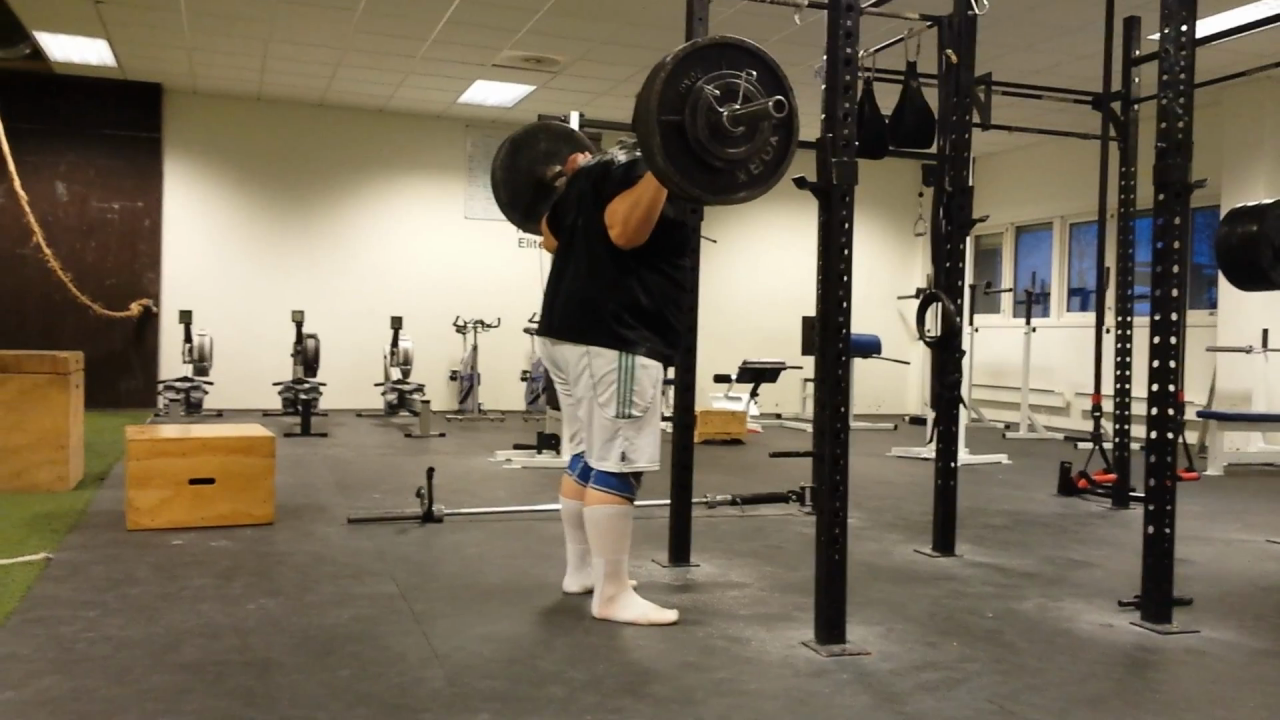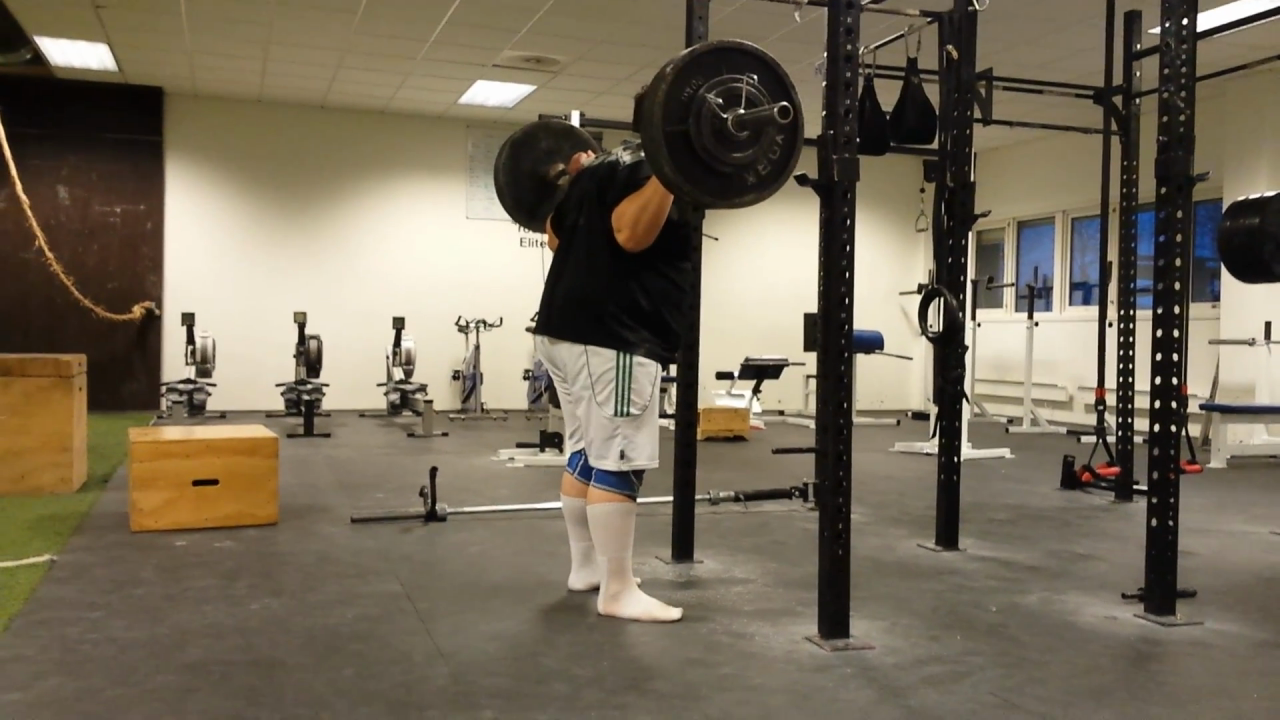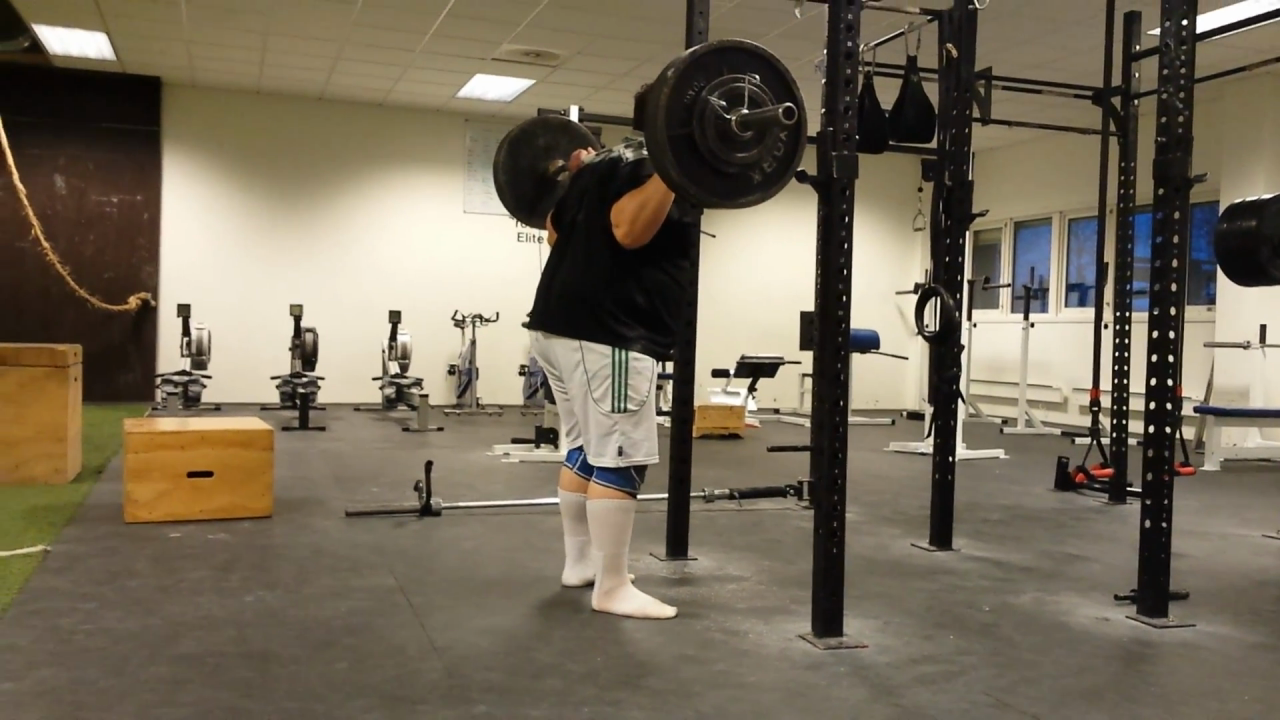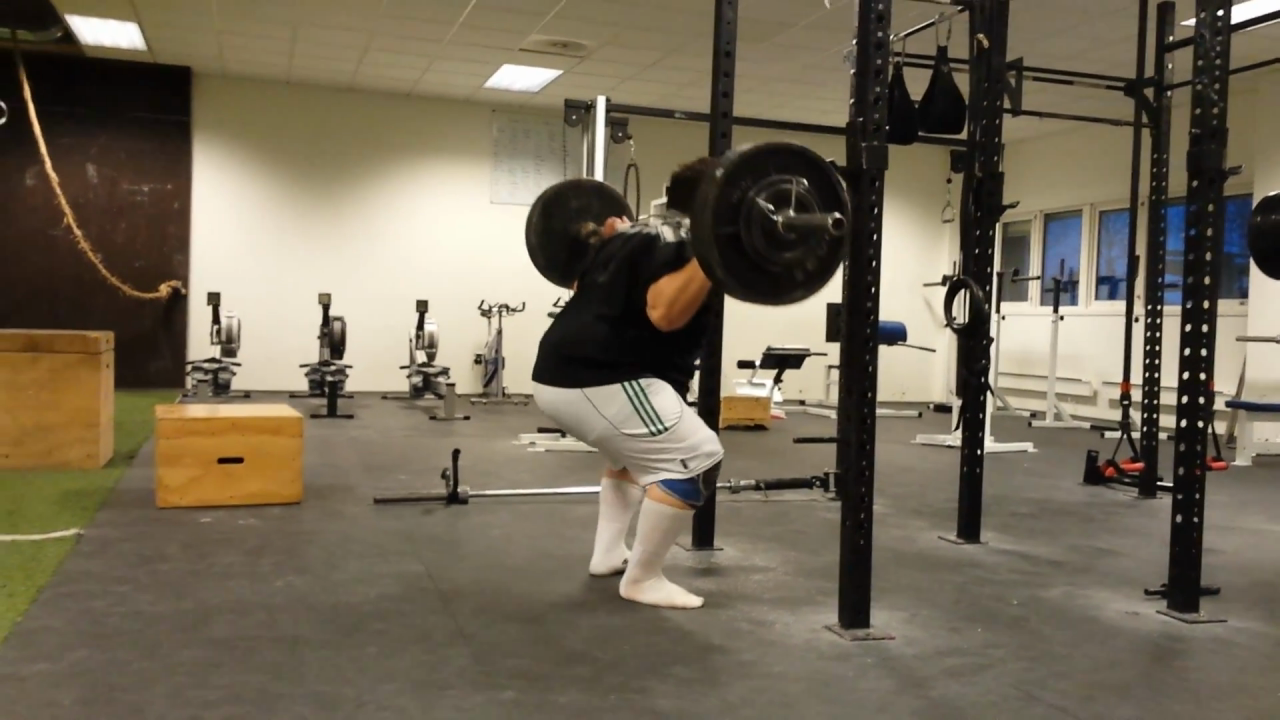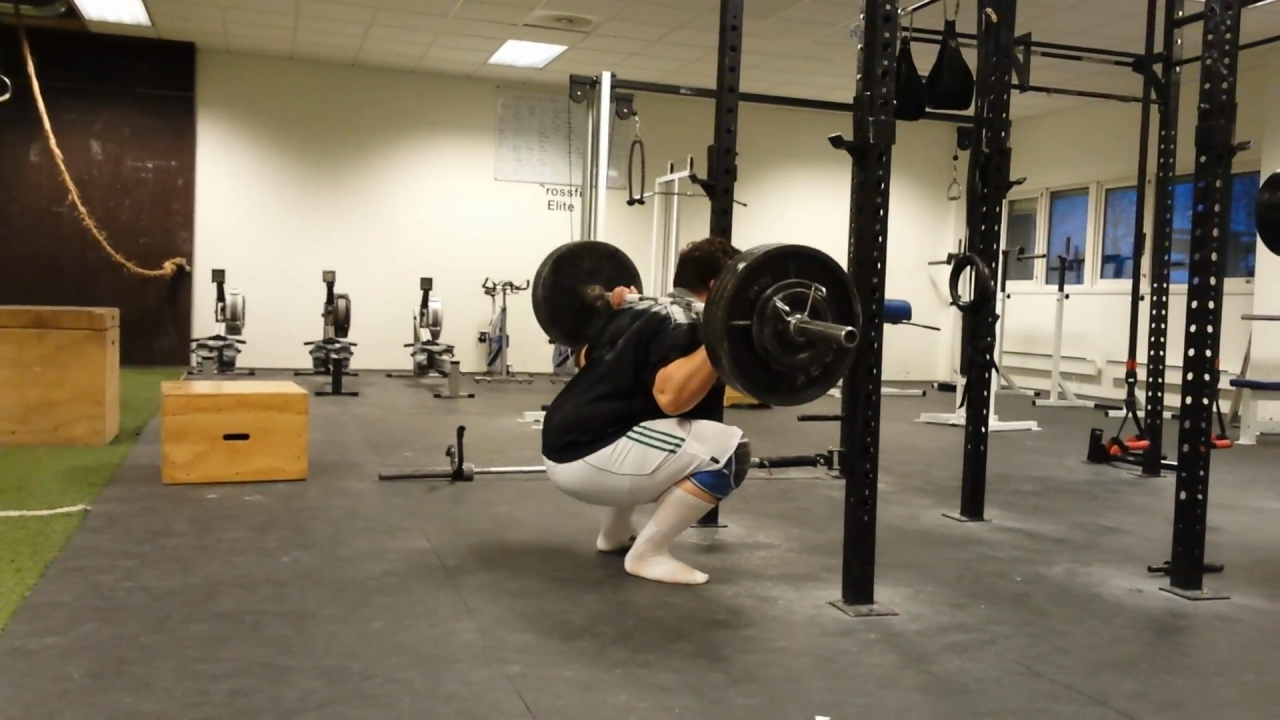
dt=1s
person 1, frame 1
left shoulder: (595, 169)
right shoulder: (638, 170)
left elbow: (552, 238)
right elbow: (624, 231)
left wrist: (572, 181)
left hip: (569, 332)
right hip: (611, 339)
left knee: (587, 457)
right knee: (616, 465)
left ankle: (582, 570)
right ankle: (612, 595)
person 1, frame 2
left shoulder: (599, 173)
right shoulder: (644, 174)
left elbow: (556, 238)
right elbow: (631, 233)
left wrist: (574, 182)
left hip: (566, 331)
right hip: (610, 339)
left knee: (587, 456)
right knee: (616, 463)
left ankle: (586, 567)
right ankle: (618, 591)
person 1, frame 3
left shoulder: (600, 169)
right shoulder: (647, 170)
left elbow: (556, 234)
right elbow: (629, 229)
left wrist: (573, 179)
left hip: (559, 327)
right hip: (605, 335)
left knee: (585, 452)
right knee: (619, 459)
left ankle: (580, 563)
right ankle: (612, 588)
person 1, frame 4
left shoulder: (632, 236)
right shoulder: (680, 248)
left elbow: (584, 290)
right elbow: (664, 312)
left wrist: (604, 242)
left hip: (555, 376)
right hip: (591, 380)
left knee: (637, 449)
right knee: (694, 459)
left ankle: (608, 553)
right ankle: (642, 578)
person 1, frame 5
left shoulder: (637, 311)
right shoulder: (683, 327)
left elbow: (586, 361)
right elbow: (671, 397)
left wrist: (614, 311)
left hip: (564, 448)
right hip: (592, 458)
right knee: (729, 452)
left ankle: (616, 532)
right ankle: (647, 554)
